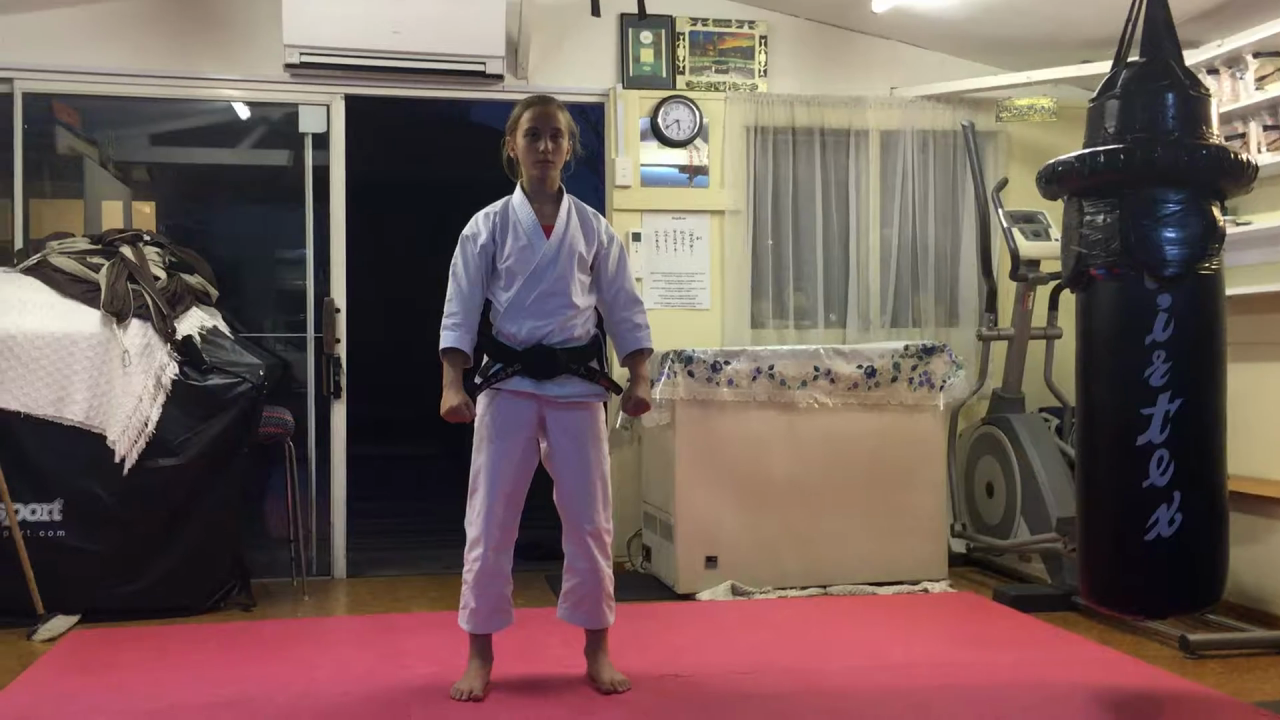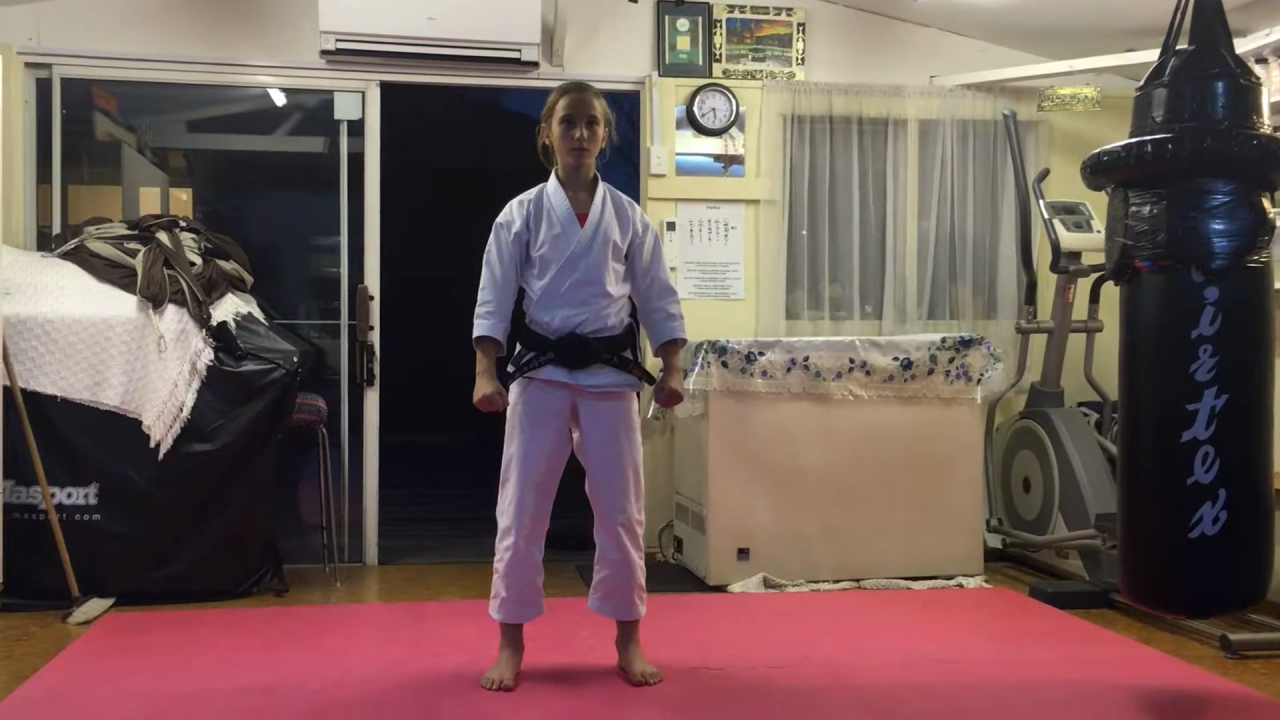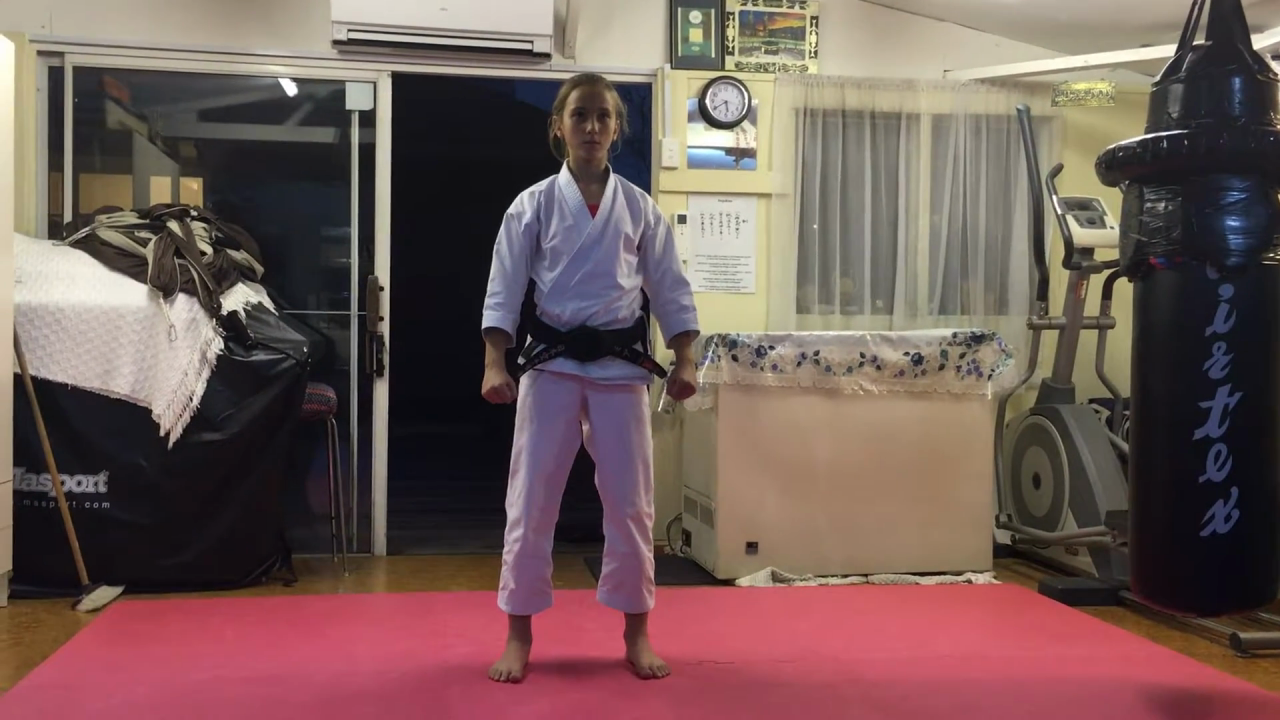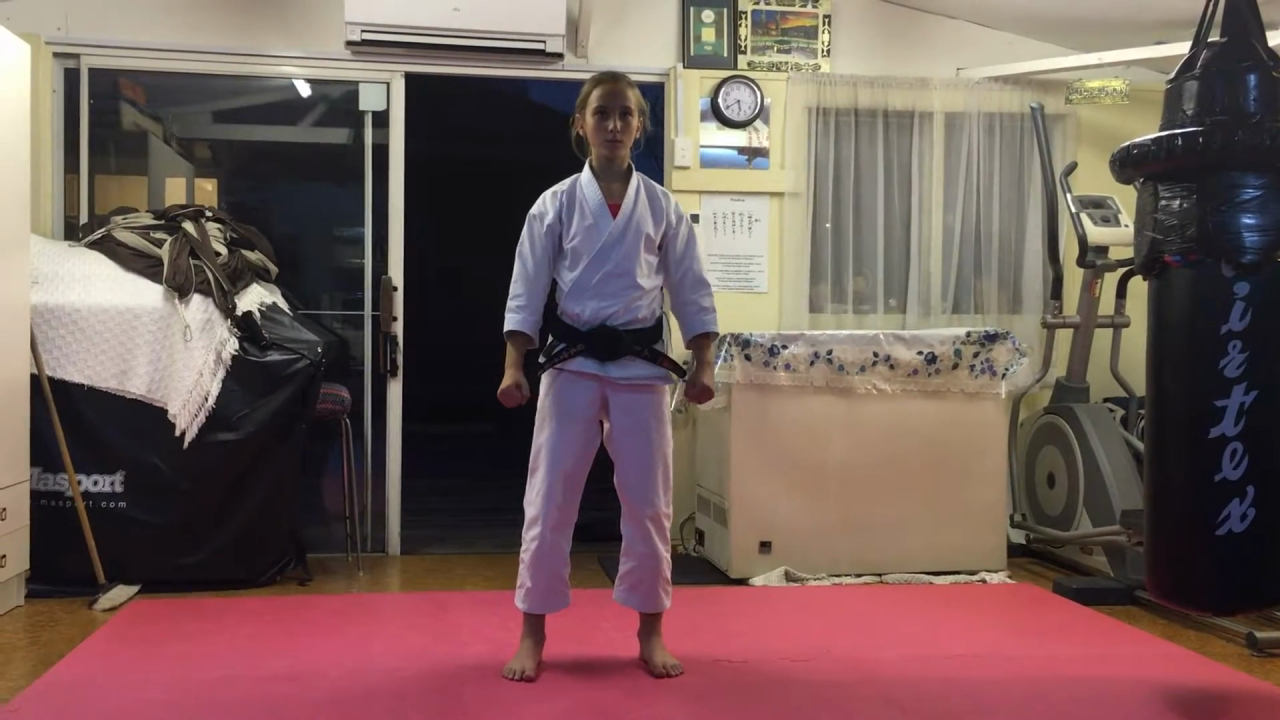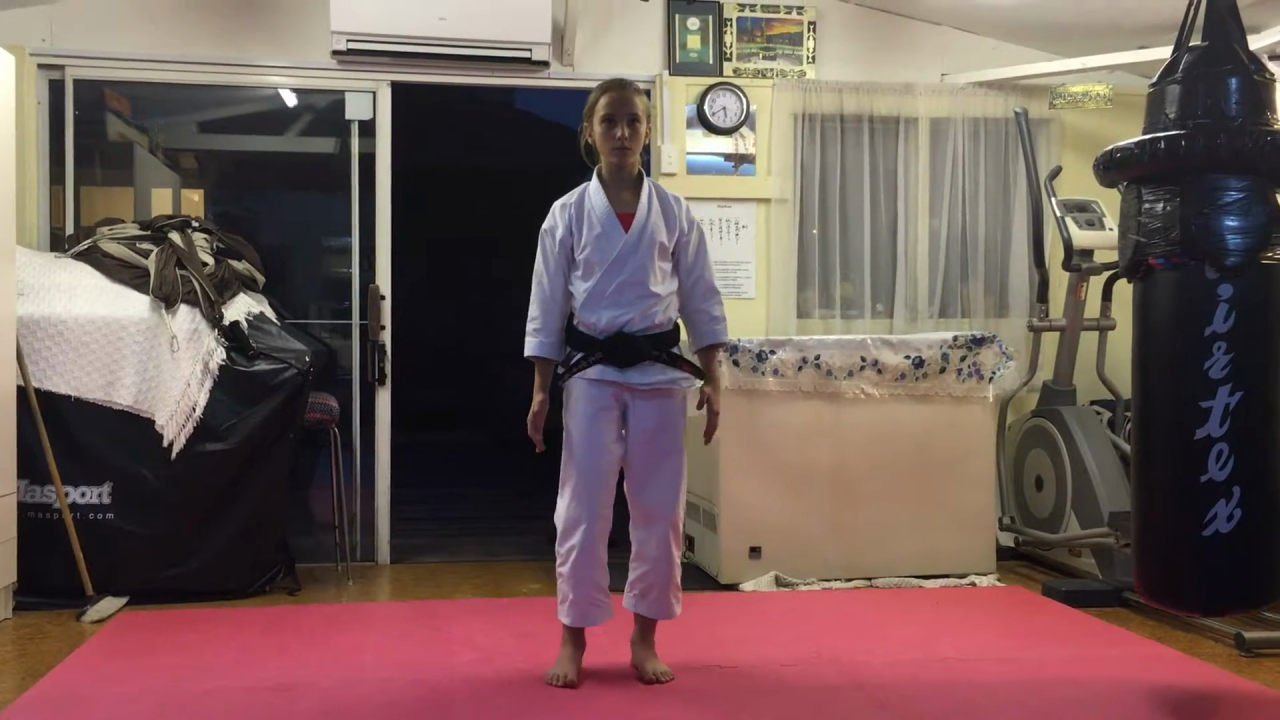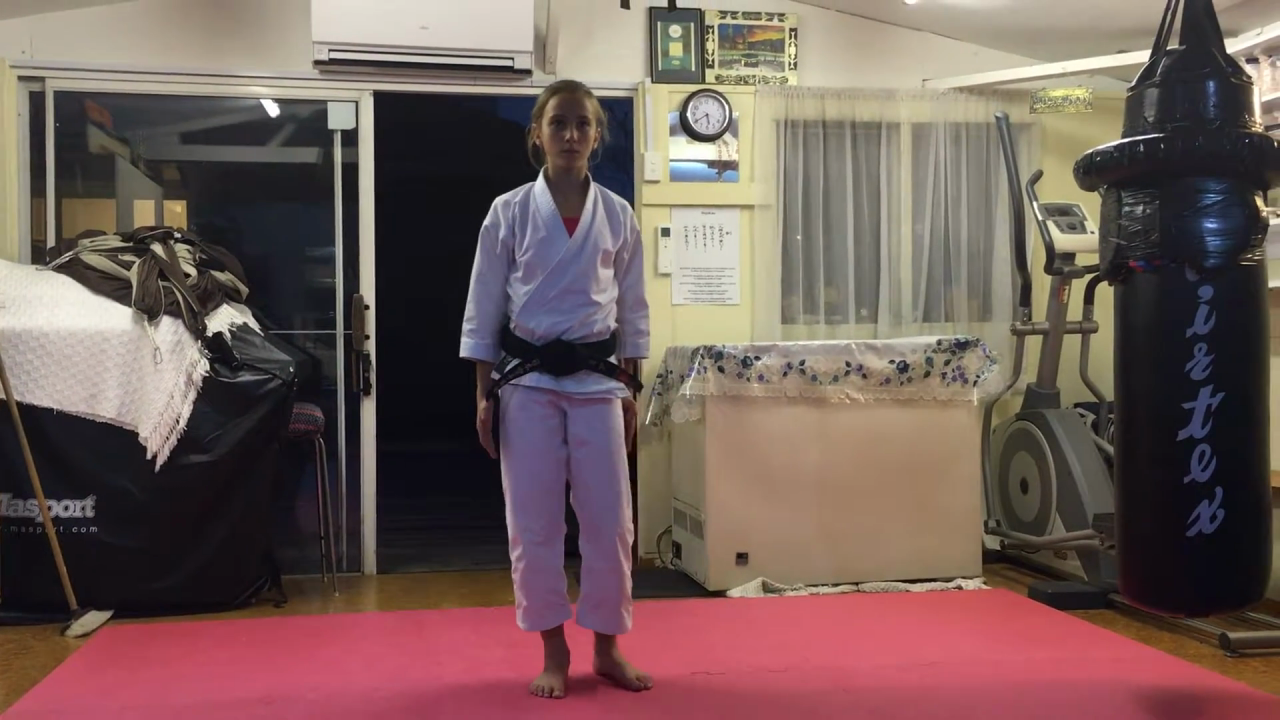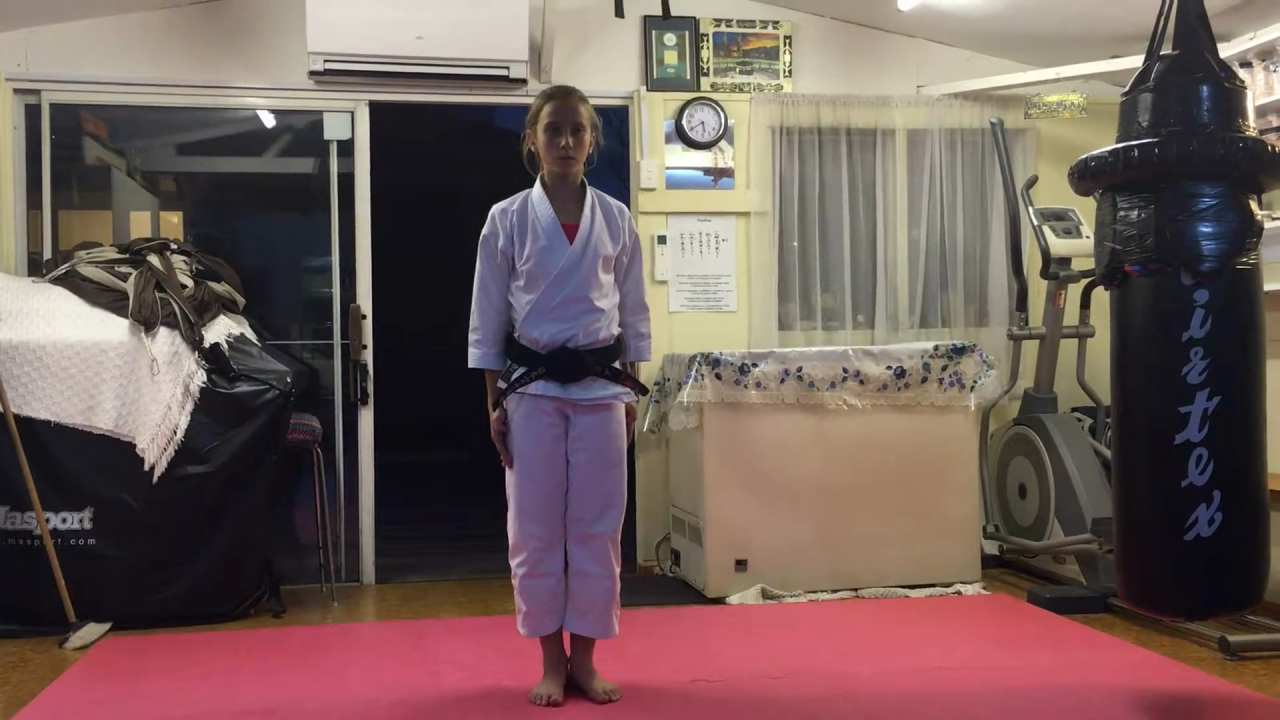
dt=0.7s
person 1, frame 1
left shoulder: (593, 228)
right shoulder: (488, 225)
left elbow: (624, 306)
right elbow: (461, 309)
left wrist: (639, 378)
right wrist: (453, 385)
left hip: (577, 385)
right hip: (508, 384)
left knee: (589, 518)
right knee: (491, 518)
left ankle: (597, 648)
right ankle: (480, 652)
person 1, frame 2
left shoulder: (627, 216)
right shoulder: (522, 213)
left elbow: (657, 296)
right elbow: (494, 297)
left wrist: (672, 368)
right wrist: (485, 373)
left hip: (610, 373)
right hip: (541, 371)
left knee: (621, 508)
right knee: (522, 506)
left ankle: (628, 638)
right ankle: (510, 641)
person 1, frame 3
left shoulder: (640, 207)
right shoulder: (533, 204)
left elbow: (670, 287)
right elbow: (504, 288)
left wrist: (684, 360)
right wrist: (494, 364)
left hip: (620, 365)
right hip: (551, 363)
left knee: (630, 500)
right knee: (531, 498)
left ankle: (636, 631)
right ankle: (518, 633)
person 1, frame 4
left shoulder: (661, 206)
right shoulder: (556, 204)
left elbow: (691, 289)
right elbow: (527, 289)
left wrist: (702, 364)
right wrist: (514, 364)
left hip: (642, 364)
right hip: (573, 362)
left knee: (648, 500)
right knee: (551, 497)
left ankle: (650, 631)
right ankle: (533, 632)
person 1, frame 5
left shoulder: (674, 212)
right shoulder: (568, 213)
left elbow: (701, 299)
right elbow: (547, 305)
left wrist: (711, 380)
right wrist: (540, 391)
left hip: (659, 371)
right hip: (592, 370)
left knee: (659, 508)
right knee: (583, 505)
left ankle: (644, 638)
right ankle: (575, 637)
person 1, frame 6
left shoulder: (617, 215)
right shoulder: (510, 212)
left elbow: (632, 308)
right elbow: (484, 307)
left wrist: (629, 388)
right wrist: (485, 393)
left hip: (596, 379)
right hip: (527, 379)
left knee: (607, 519)
right knee: (534, 520)
left ankle: (607, 646)
right ankle: (555, 651)
person 1, frame 7
left shoulder: (615, 219)
right shoulder: (507, 219)
left elbow: (633, 312)
right elbow: (488, 317)
left wrist: (629, 393)
right wrist: (495, 402)
left hip: (599, 384)
right hip: (532, 385)
left knee: (597, 525)
right knee: (535, 525)
left ankle: (584, 657)
right ankle: (551, 660)
